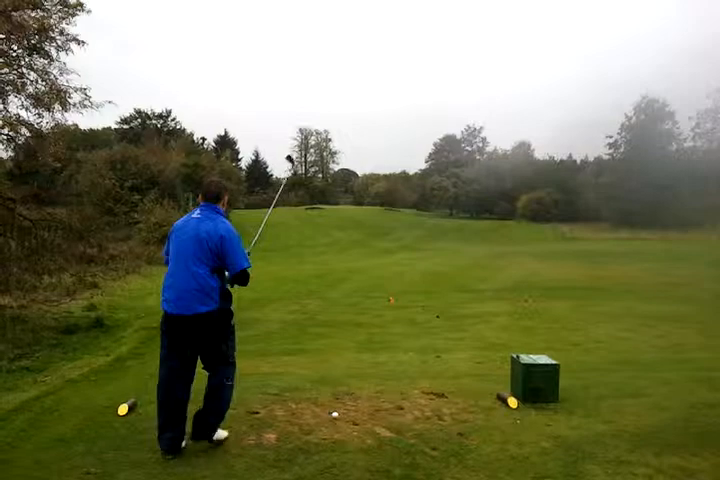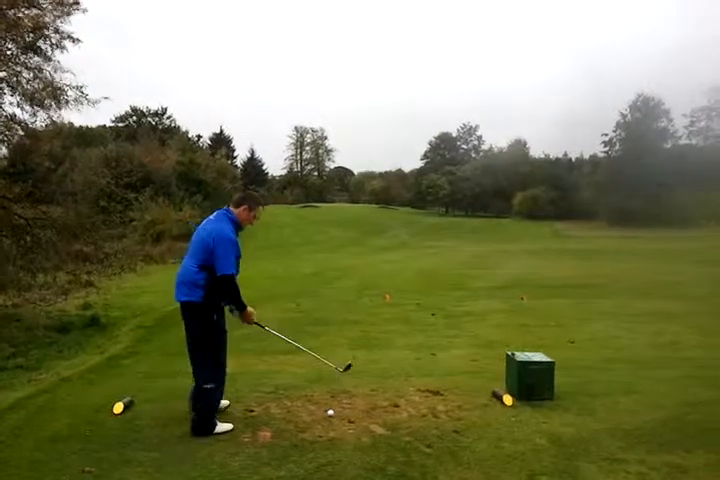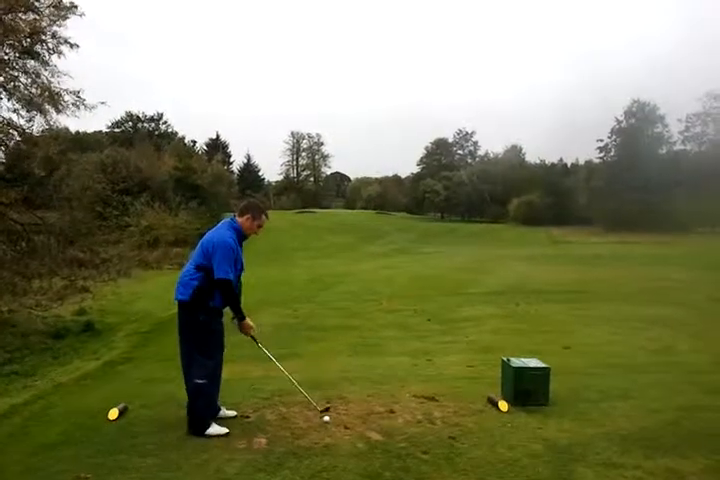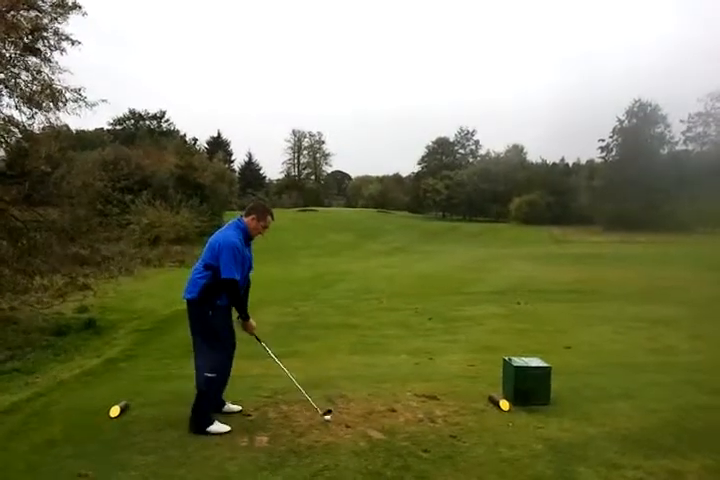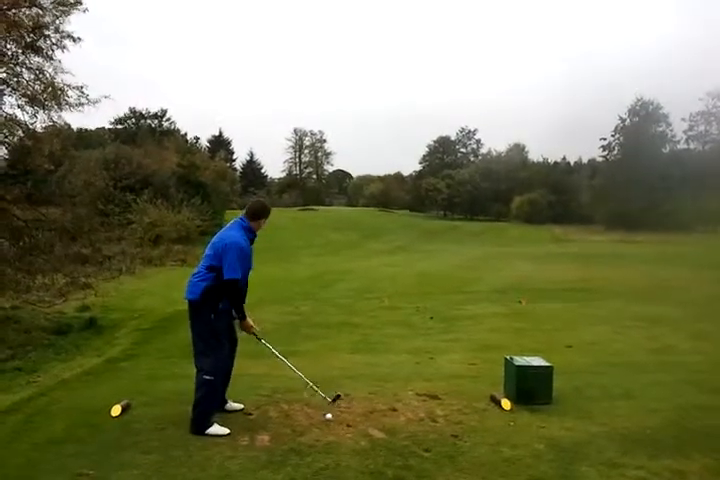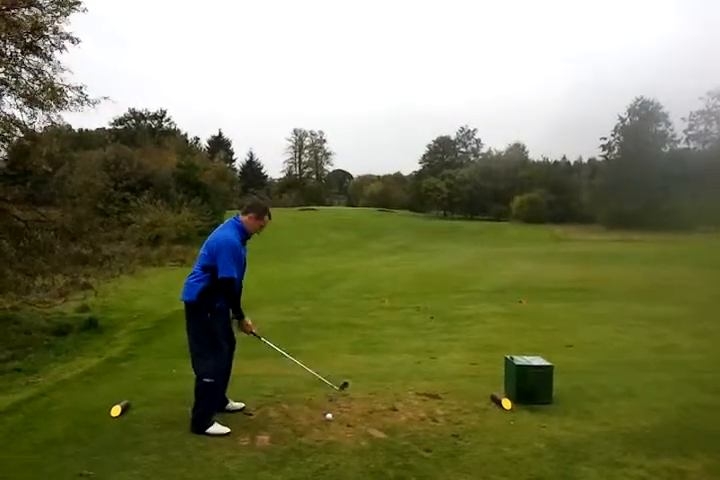
dt=0.7s
person 1, frame 1
left shoulder: (179, 225)
right shoulder: (224, 229)
right elbow: (242, 277)
right wrist: (229, 275)
left hip: (175, 309)
right hip: (209, 311)
left knee: (173, 375)
right knee: (221, 369)
left ankle: (170, 441)
right ankle: (206, 426)
person 1, frame 2
left shoulder: (215, 221)
right shoulder: (225, 234)
right elbow: (226, 279)
left wrist: (233, 303)
right wrist: (242, 308)
left hip: (194, 296)
right hip: (202, 301)
left knee: (206, 355)
right knee: (211, 359)
left ankle: (202, 401)
right ankle: (204, 422)
person 1, frame 3
left shoulder: (230, 234)
right shoulder: (225, 240)
left elbow: (231, 281)
right elbow: (225, 284)
left wrist: (238, 314)
right wrist: (241, 318)
left hip: (206, 302)
right hip: (196, 303)
left knee: (212, 357)
right knee: (204, 360)
left ankle: (210, 407)
right ankle: (200, 421)
person 1, frame 4
left shoulder: (241, 237)
right shoulder: (230, 240)
left elbow: (242, 279)
right elbow: (230, 283)
left wrist: (243, 313)
right wrist: (245, 317)
left hip: (218, 301)
right hip: (204, 301)
left knee: (225, 349)
right knee: (212, 356)
left ankle: (215, 401)
right ankle: (202, 419)
person 1, frame 5
left shoulder: (239, 233)
right shoulder: (236, 242)
left elbow: (238, 281)
right elbow: (231, 284)
left wrist: (239, 312)
right wrist: (242, 317)
left hip: (215, 299)
right hip: (205, 301)
left knee: (228, 347)
right knee: (212, 358)
left ankle: (217, 400)
right ankle: (201, 421)
person 1, frame 6
left shoulder: (236, 235)
right shoulder: (228, 240)
left elbow: (233, 281)
right elbow: (227, 283)
left wrist: (237, 314)
right wrist: (240, 317)
left hip: (214, 301)
right hip: (203, 303)
left knee: (225, 349)
right knee: (211, 359)
left ankle: (218, 400)
right ankle: (202, 420)
